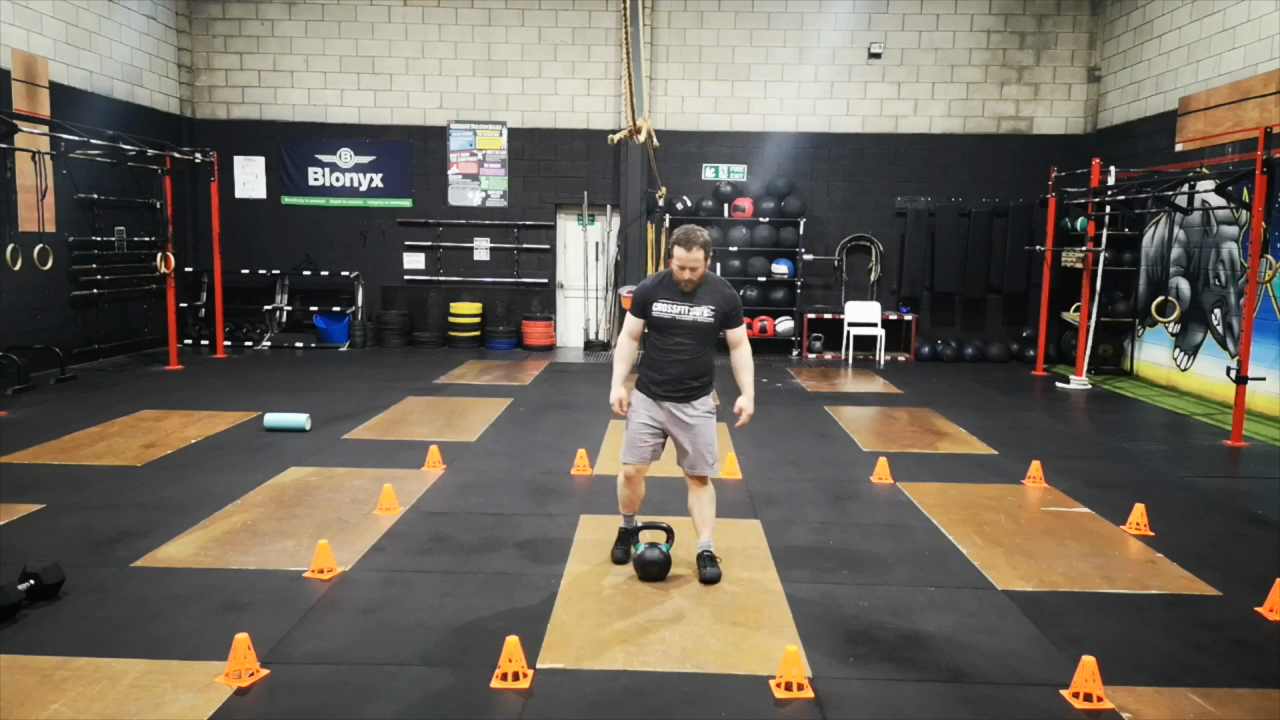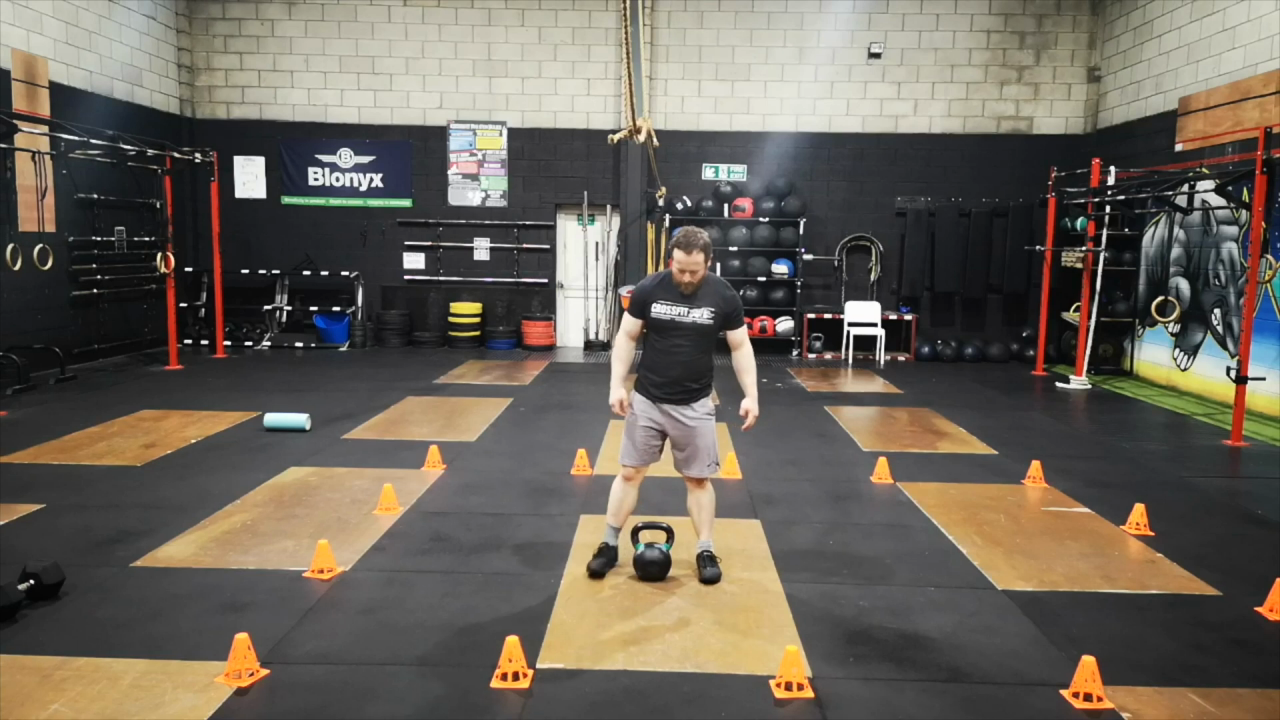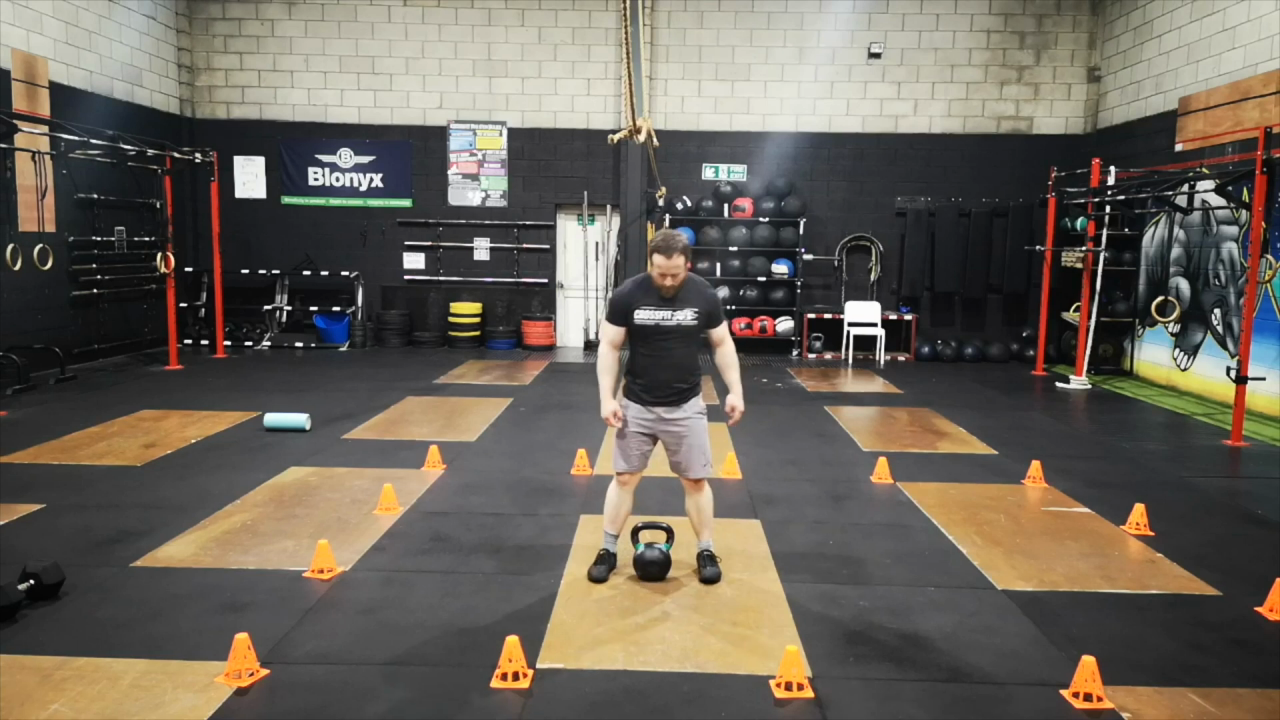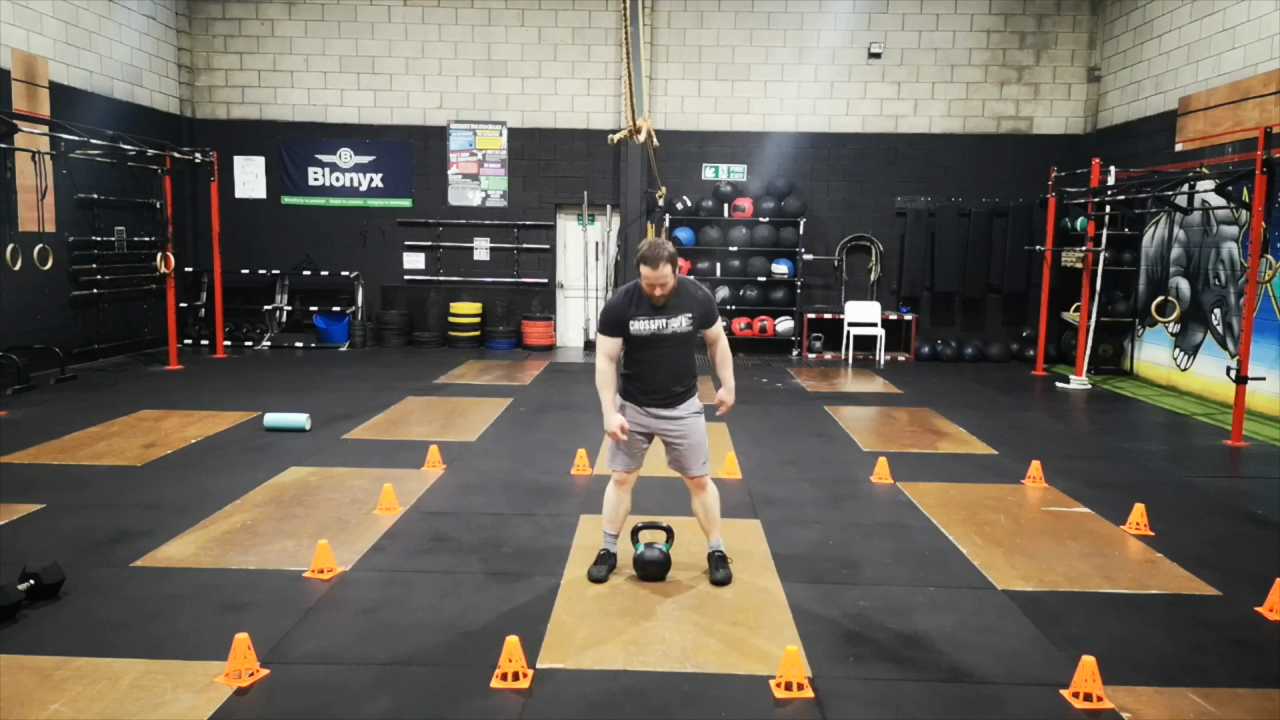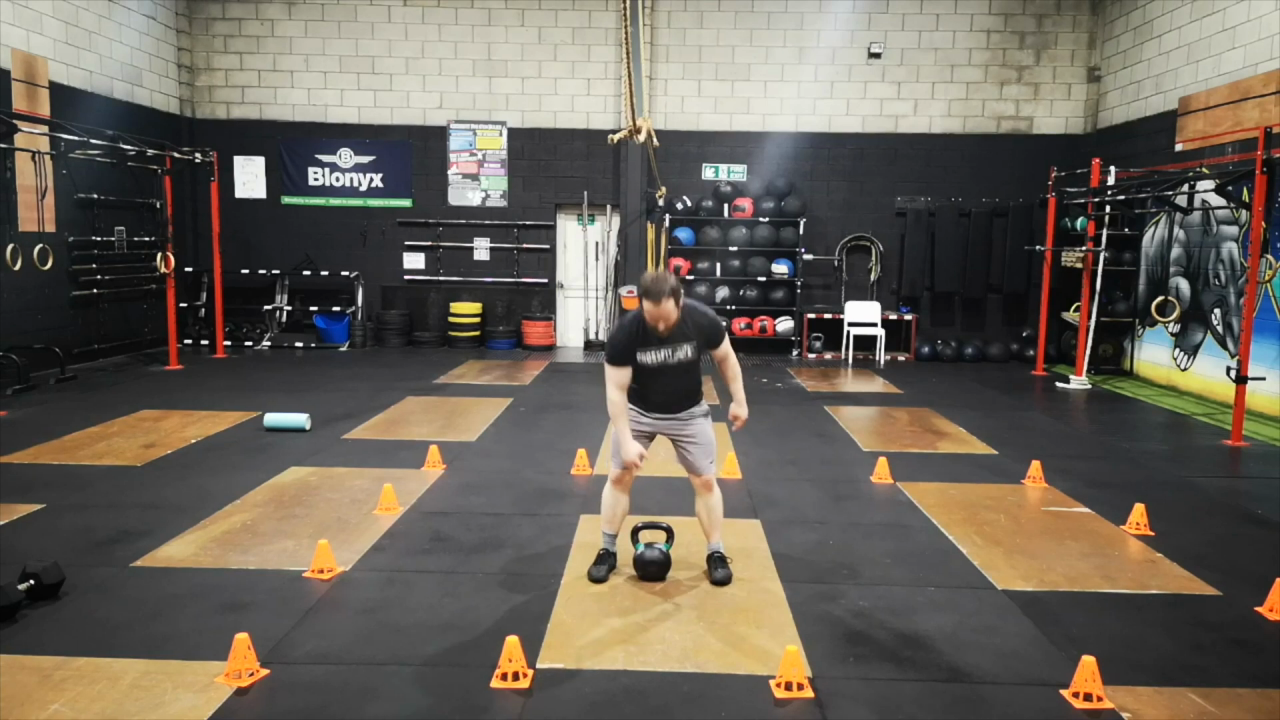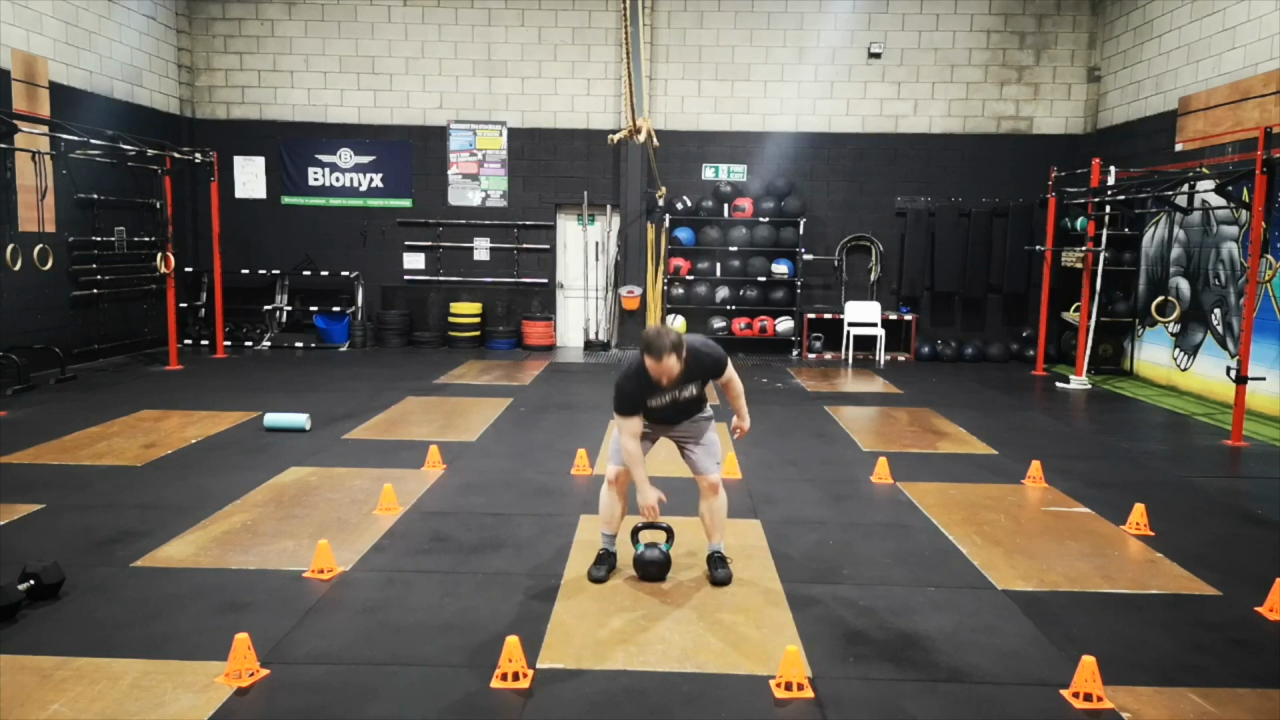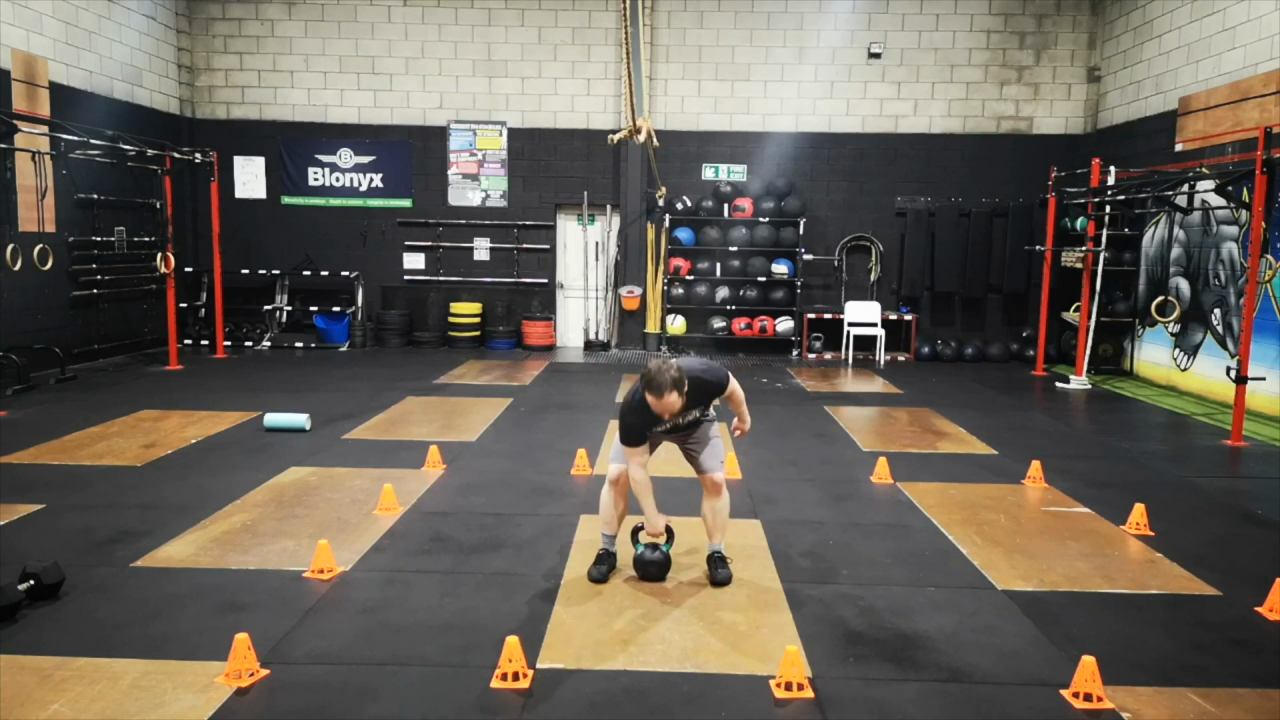
dt=0.2s
person 1, frame 1
left shoulder: (723, 295)
right shoulder: (649, 289)
left elbow: (739, 346)
right elbow: (628, 337)
left wrist: (746, 393)
right wrist: (618, 384)
left hip: (695, 403)
right hip: (647, 398)
left knee: (699, 476)
right knee: (632, 471)
left ankle: (705, 551)
right ankle: (628, 530)
person 1, frame 2
left shoulder: (724, 297)
right shoulder: (649, 289)
left elbow: (740, 347)
right elbow: (627, 337)
left wrist: (750, 394)
right wrist: (617, 385)
left hip: (695, 406)
right hip: (647, 401)
left knee: (698, 479)
right knee: (630, 473)
left ankle: (705, 551)
right ankle: (609, 545)
person 1, frame 3
left shoulder: (704, 295)
right shoulder: (628, 295)
left elbow: (722, 345)
right elbow: (609, 347)
left wrist: (735, 391)
right wrist: (607, 397)
left hip: (686, 406)
right hip: (636, 406)
left knee: (696, 480)
right knee: (625, 478)
left ankle: (706, 552)
right ankle: (608, 550)
person 1, frame 4
left shoulder: (697, 297)
right shoulder: (619, 304)
left elbow: (716, 341)
right elbow: (605, 360)
left wrist: (727, 385)
right wrist: (610, 412)
left hip: (683, 407)
right hip: (633, 407)
left knee: (699, 479)
right knee: (622, 477)
left ankle: (717, 551)
right ankle: (608, 551)
person 1, frame 5
left shoulder: (703, 320)
right shoulder: (624, 332)
left elbow: (725, 357)
right elbow: (616, 389)
left wrist: (739, 400)
right wrist: (625, 440)
left hip: (689, 411)
right hip: (639, 411)
left knee: (705, 479)
right knee: (619, 475)
left ankle: (716, 553)
right ankle: (607, 550)
person 1, frame 6
left shoulder: (706, 354)
right shoulder: (629, 379)
left elbow: (729, 379)
right elbow: (629, 438)
left wrist: (741, 414)
right wrist: (644, 488)
left hip: (692, 418)
right hip: (644, 421)
left knee: (711, 480)
right knee: (615, 475)
left ankle: (716, 554)
right ankle: (607, 551)
person 1, frame 7
left shoulder: (707, 376)
right shoulder: (633, 409)
left elbow: (732, 388)
right elbow: (637, 468)
left wrist: (743, 416)
right wrist: (651, 516)
left hip: (696, 422)
right hip: (645, 428)
left knee: (715, 480)
right knee: (617, 476)
left ankle: (716, 554)
right ankle: (607, 552)
